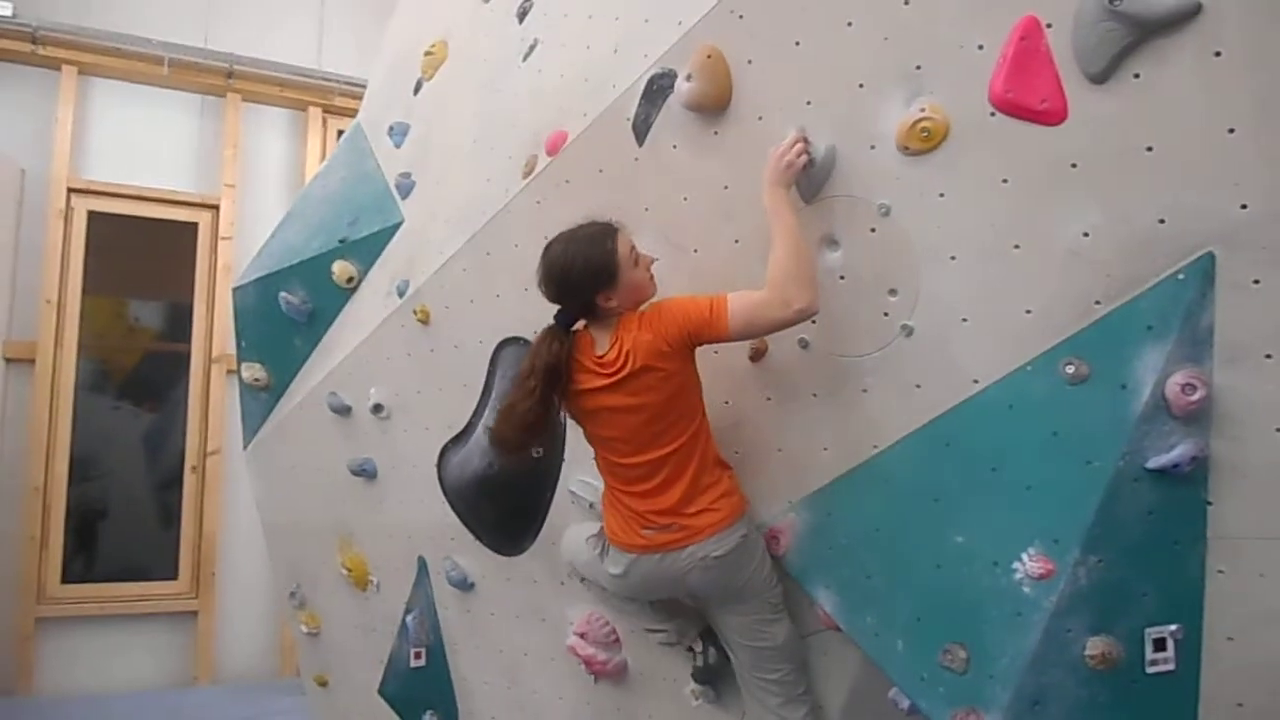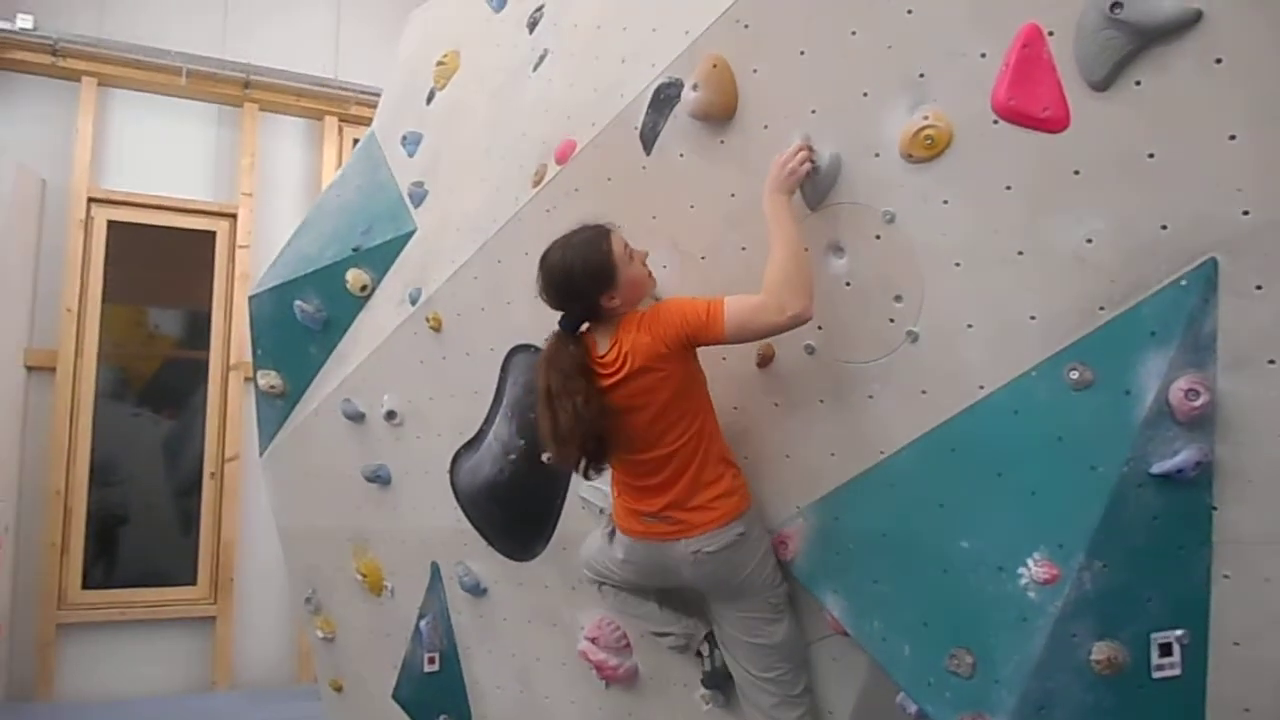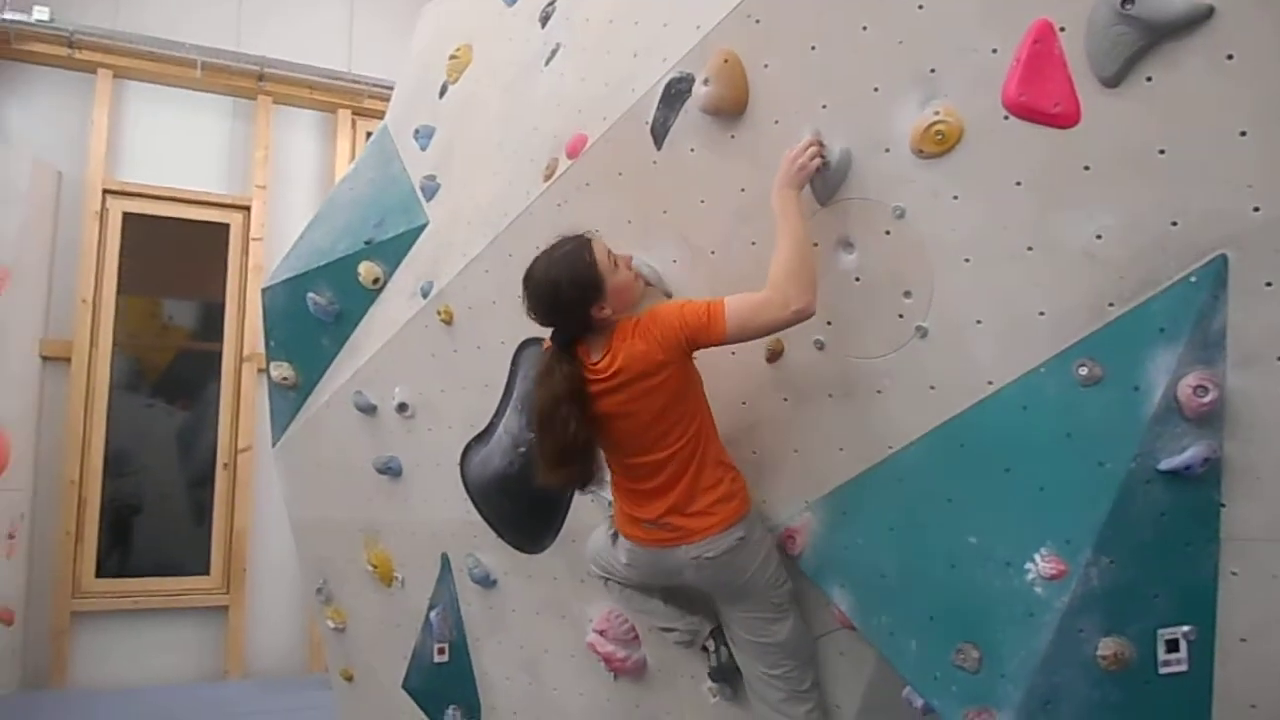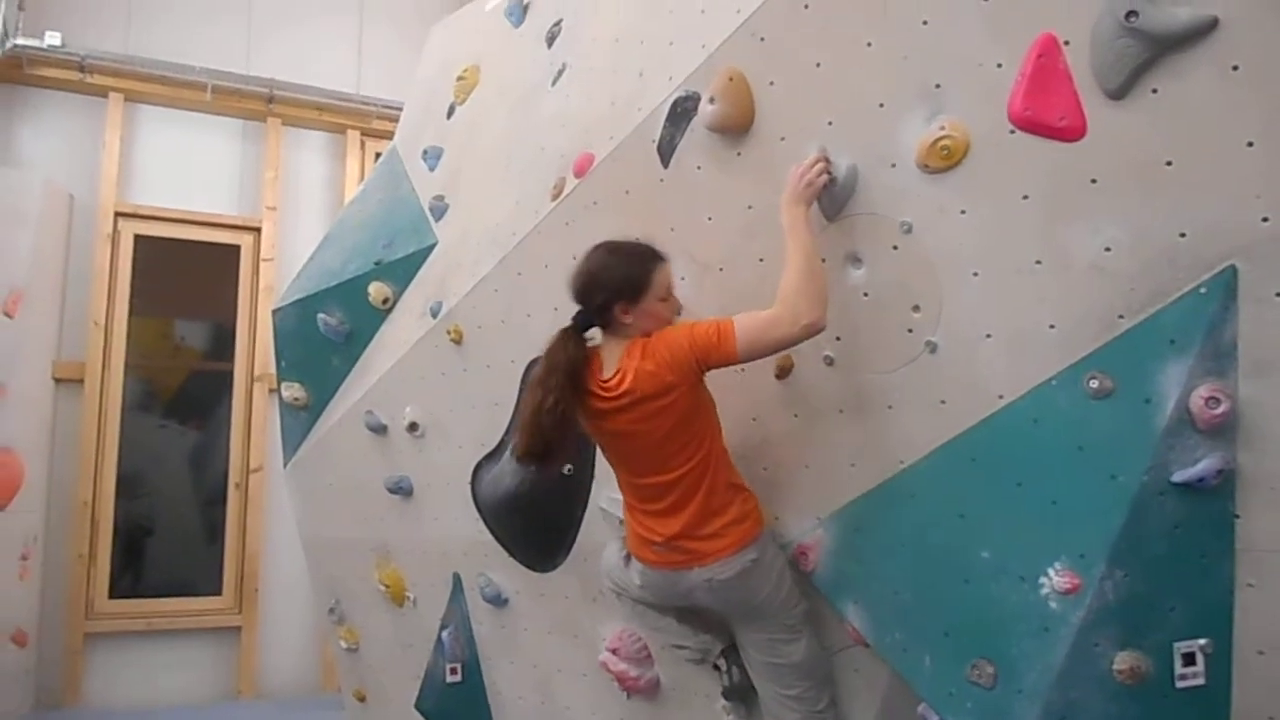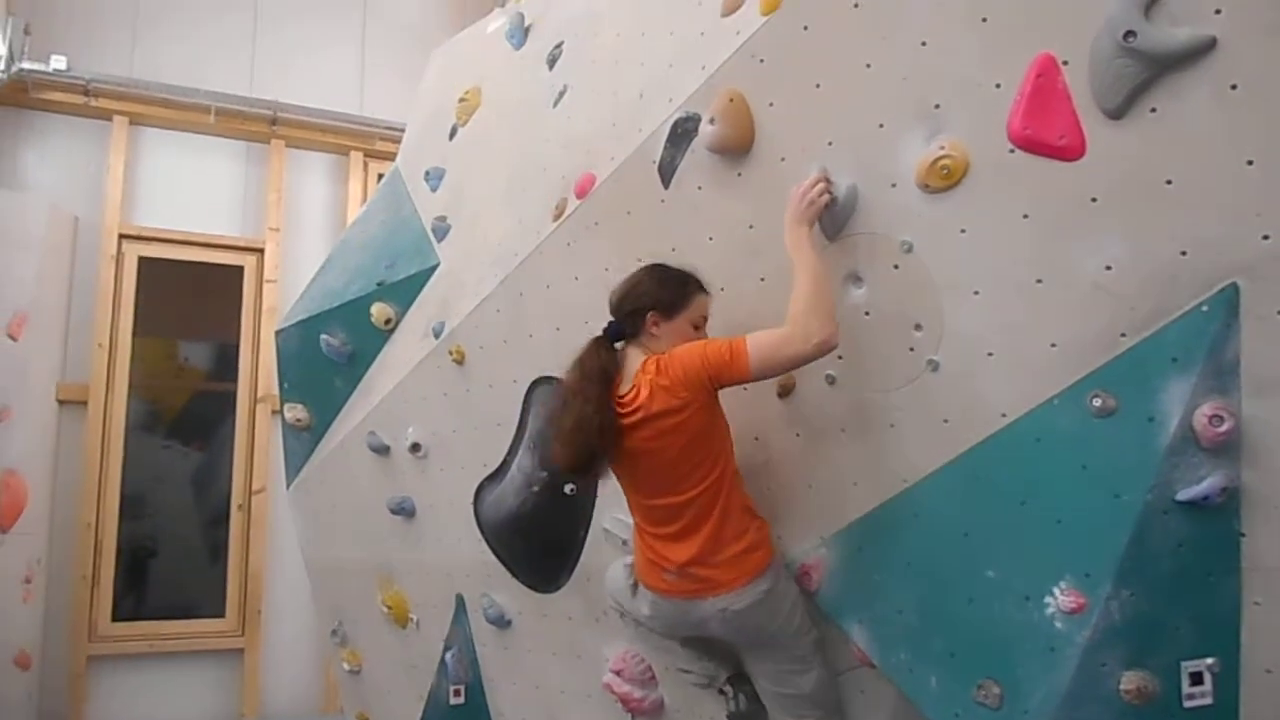
dt=0.3s
person 1, frame 1
left shoulder: (561, 360)
right shoulder: (664, 329)
right elbow: (795, 301)
right wrist: (776, 191)
left hip: (634, 561)
right hip: (719, 547)
left knee: (576, 546)
left ankle: (690, 635)
person 1, frame 2
left shoulder: (570, 360)
right shoulder: (664, 330)
right elbow: (790, 307)
right wrist: (777, 198)
left hip: (642, 549)
right hip: (723, 541)
left knee: (595, 557)
left ankle: (697, 638)
person 1, frame 3
left shoulder: (565, 366)
right shoulder: (658, 335)
right elbow: (792, 302)
right wrist: (786, 193)
left hip: (645, 552)
right hip: (725, 542)
left knee: (602, 553)
left ankle: (704, 636)
person 1, frame 4
left shoulder: (578, 378)
right shoulder: (671, 354)
right elbow: (803, 317)
right wrist: (794, 210)
left hip: (658, 573)
right hip: (737, 562)
left knee: (616, 566)
left ankle: (717, 652)
person 1, frame 5
left shoulder: (597, 392)
right shoulder: (687, 370)
right elbow: (815, 337)
right wrist: (798, 230)
left hip: (666, 600)
right hip: (746, 592)
left knee: (619, 582)
